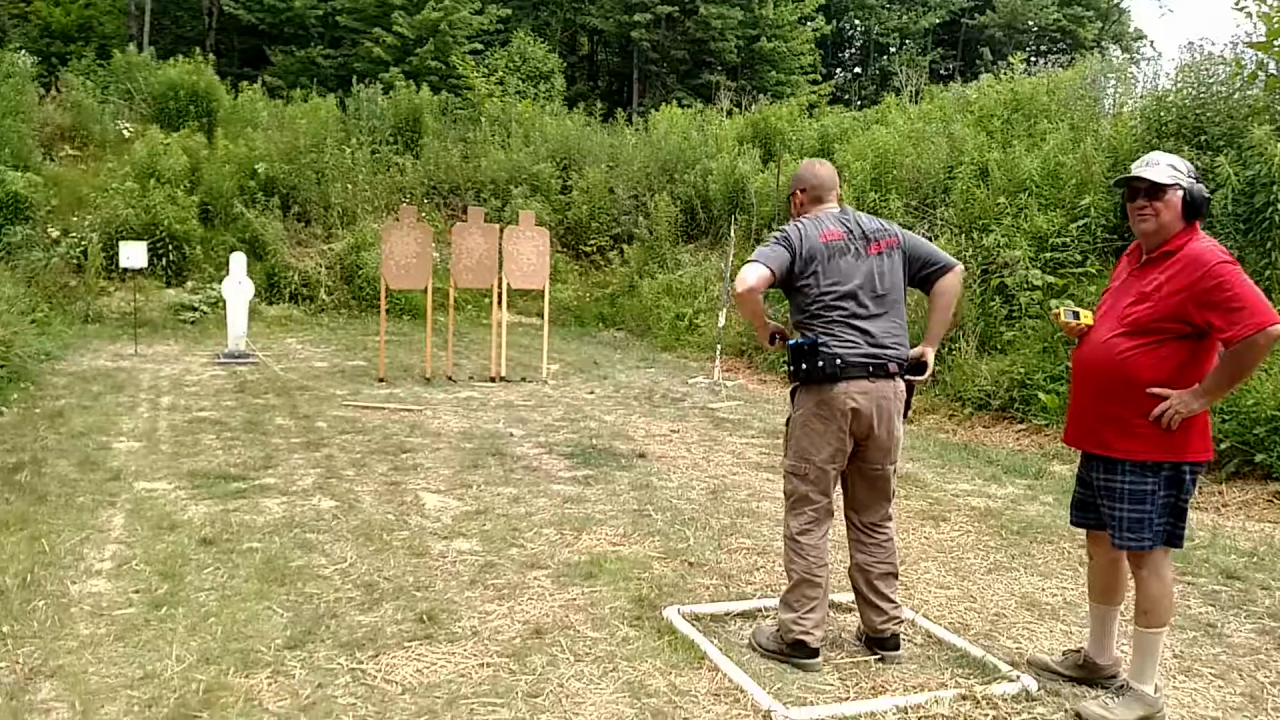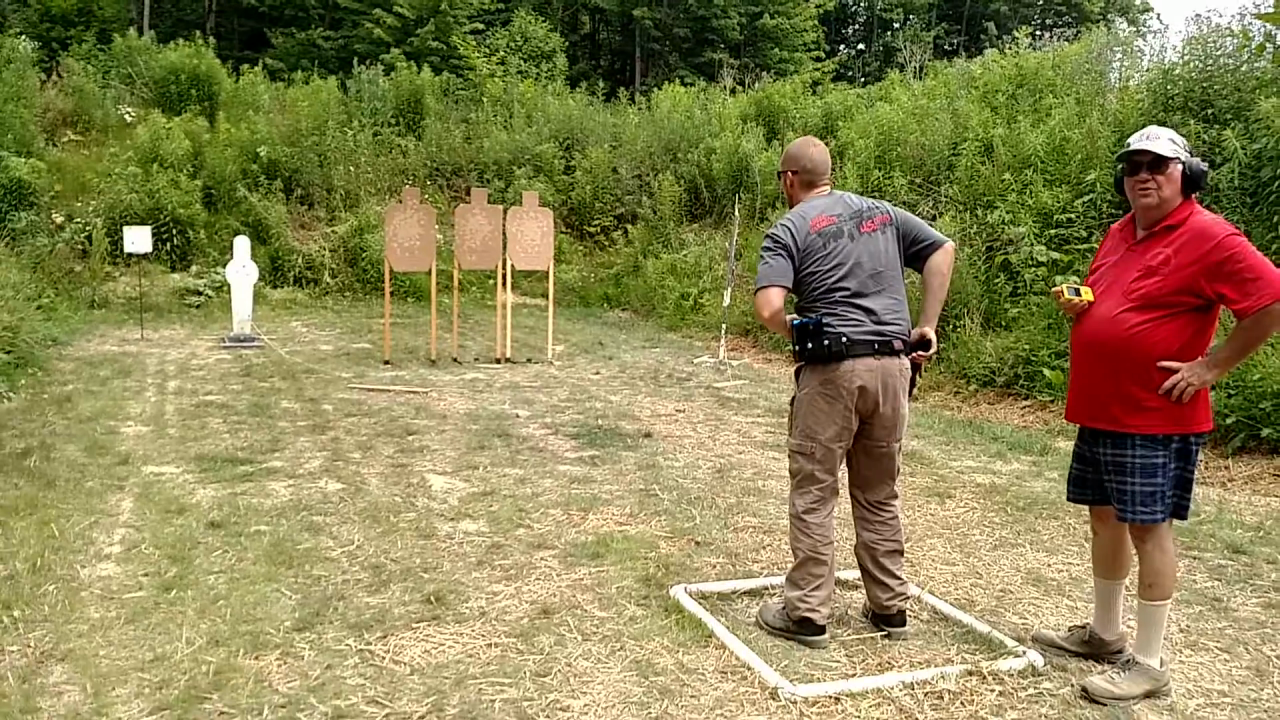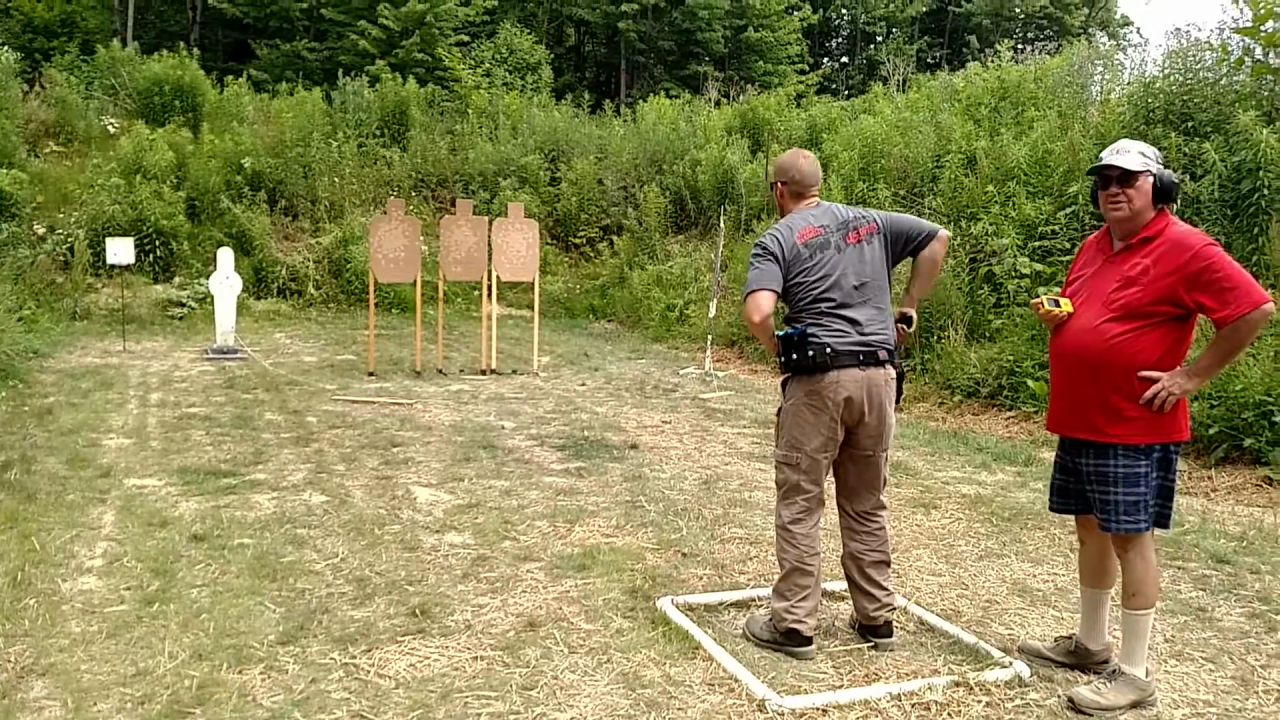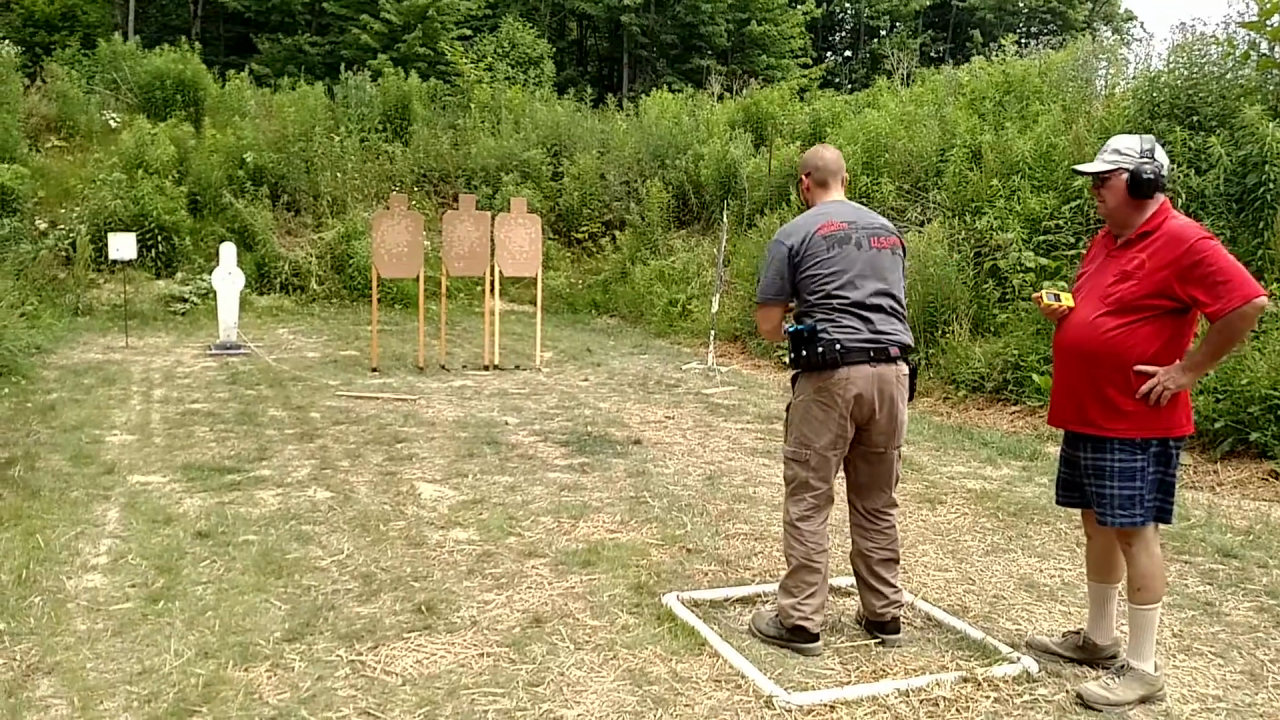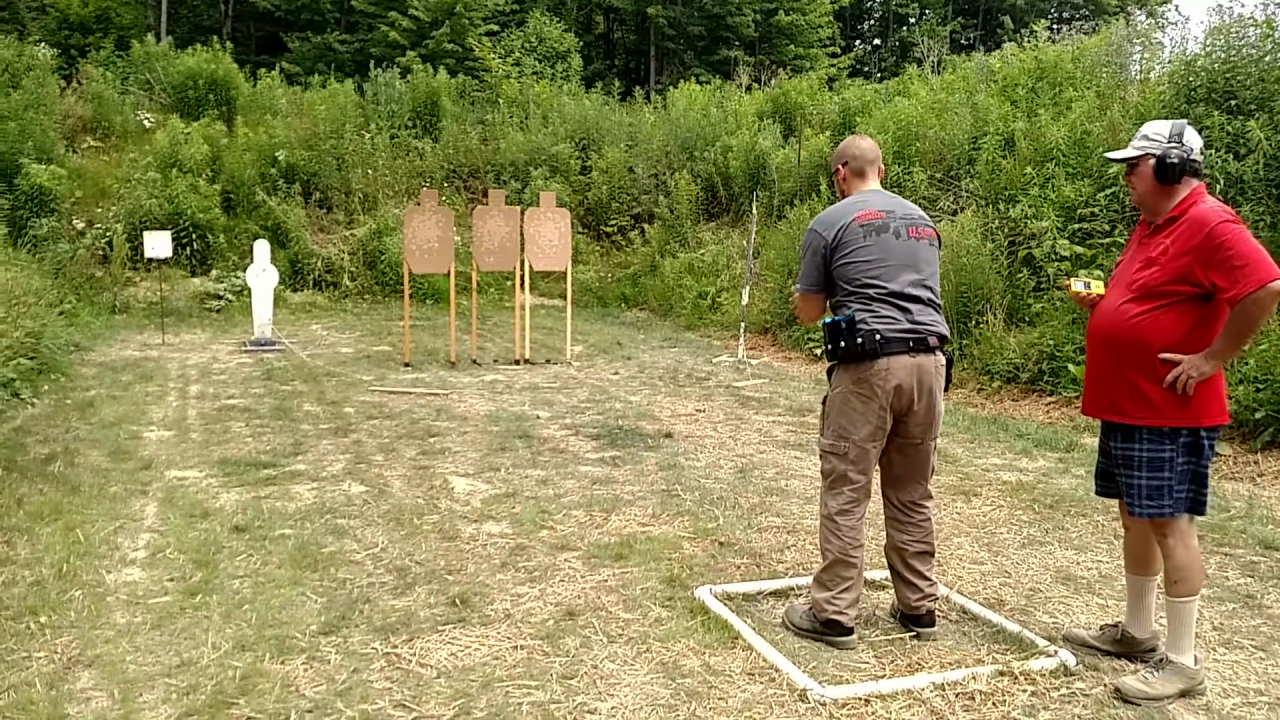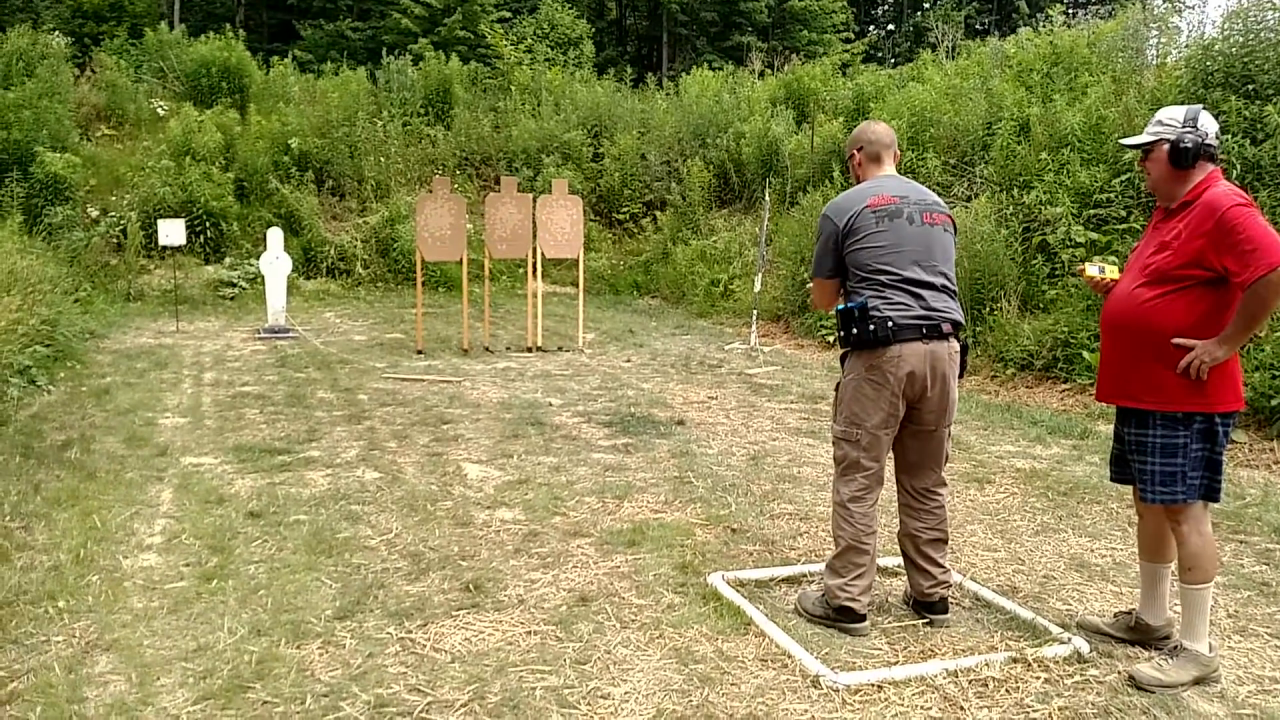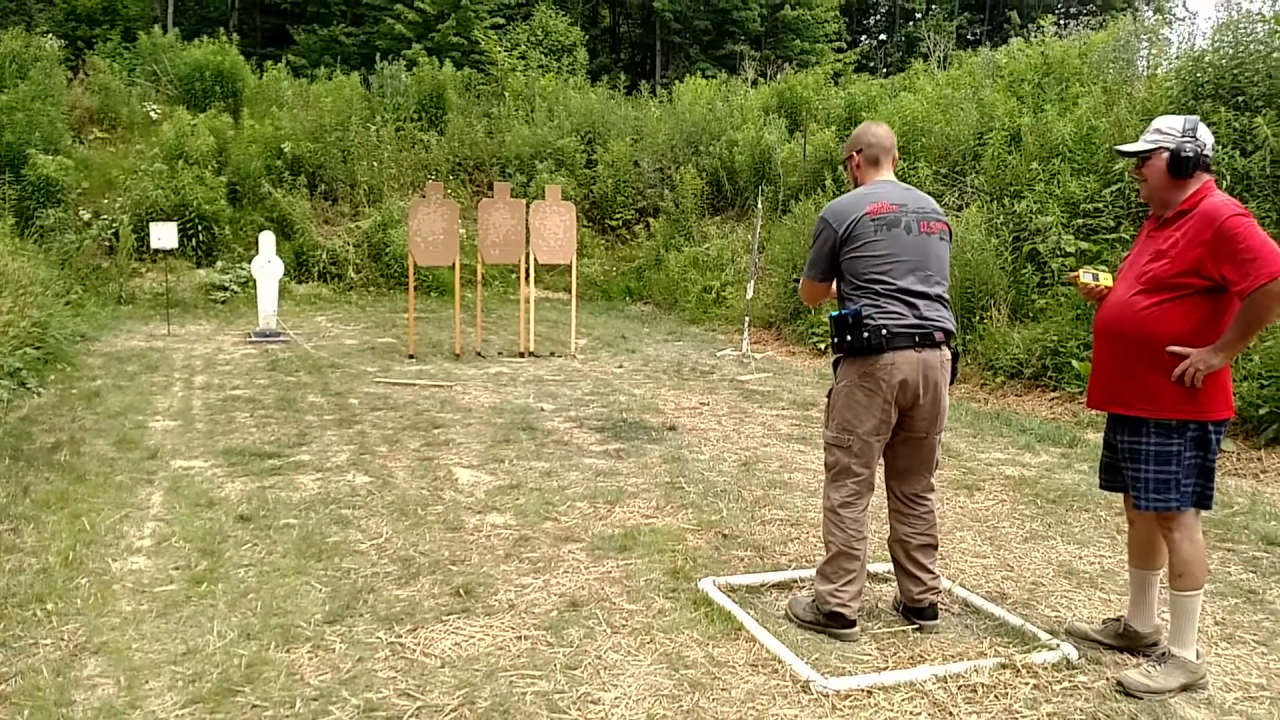
dt=0.4s
person 1, frame 1
left shoulder: (1204, 263)
right shoulder: (1134, 257)
left wrist: (1201, 396)
right wrist: (1083, 331)
left hip: (1153, 445)
right hip: (1103, 436)
left knee: (1146, 554)
right knee: (1101, 542)
right ankle: (1098, 657)
person 1, frame 2
left shoulder: (1210, 237)
right shoulder: (1118, 234)
left wrist: (1211, 367)
right wrist: (1077, 308)
left hip: (1156, 417)
right hip: (1099, 410)
left knee: (1149, 529)
right knee: (1105, 517)
left ankle: (1148, 663)
right ankle: (1104, 633)
person 1, frame 3
left shoulder: (1186, 248)
right shoulder: (1093, 246)
left wrist: (1192, 376)
right wrist: (1055, 319)
left hip: (1135, 427)
right hip: (1079, 421)
left knee: (1130, 539)
right knee: (1090, 528)
left ankle: (1133, 673)
right ankle: (1088, 643)
person 1, frame 4
left shoulder: (1183, 241)
right shoulder: (1106, 240)
left elbow: (1248, 303)
left wrist: (1188, 370)
right wrist: (1062, 314)
left hip: (1136, 422)
right hip: (1087, 415)
left knee: (1135, 532)
right knee: (1097, 523)
left ankle: (1142, 668)
right ankle: (1098, 638)
person 1, frame 5
left shoulder: (1209, 224)
right shoulder: (1150, 225)
left wrist: (1213, 359)
right wrist: (1099, 303)
left hip: (1171, 410)
right hip: (1127, 404)
left knee: (1170, 523)
right knee: (1135, 515)
left ankle: (1181, 661)
right ankle: (1135, 632)
person 1, frame 6
left shoulder: (1222, 208)
right shoulder: (1168, 210)
left wrist: (1225, 345)
right wrist: (1114, 288)
left hip: (1185, 397)
right hip: (1142, 391)
left knee: (1184, 510)
right knee: (1149, 502)
left ankle: (1195, 648)
right ankle: (1150, 618)
person 1, frame 7
left shoulder: (1219, 218)
right shoulder: (1159, 221)
left wrist: (1221, 352)
right wrist: (1106, 295)
left hip: (1177, 405)
right hip: (1132, 398)
left knee: (1175, 517)
right knee: (1140, 510)
left ankle: (1184, 655)
right ankle: (1138, 624)
person 2, frame 1
left shoulder: (796, 235)
right shoulder: (888, 233)
left elbow: (747, 286)
right elbow: (952, 272)
left wrist: (766, 332)
right wrist: (929, 345)
left hip: (828, 390)
right hip: (888, 388)
left knee: (808, 515)
right knee: (874, 515)
left ankle: (800, 635)
right ankle: (884, 629)
person 2, frame 2
left shoulder: (788, 230)
right shoulder: (880, 212)
left elbow: (768, 309)
right elbow: (943, 250)
left wrist: (794, 333)
right wrist: (926, 326)
left hip: (833, 370)
right hip: (892, 365)
left knee: (813, 494)
right knee: (880, 493)
left ankle: (807, 613)
right ankle: (889, 606)
person 2, frame 3
left shoulder: (776, 240)
right shoulder: (869, 220)
left elbow: (758, 313)
right elbow: (938, 237)
left wrist: (780, 350)
right wrist: (908, 302)
left hip: (819, 379)
right hip: (878, 374)
left knee: (799, 505)
right knee: (866, 503)
left ankle: (793, 624)
right ankle: (876, 617)
person 2, frame 4
left shoulder: (794, 234)
right shoulder: (887, 232)
left elbow: (767, 324)
left wrist: (793, 330)
left hip: (831, 375)
right hip: (890, 372)
left knee: (808, 500)
right knee: (877, 501)
left ankle: (799, 620)
right ankle: (884, 612)
person 2, frame 5
left shoulder: (830, 222)
right shoulder: (923, 221)
left elbow: (808, 312)
left wrist: (807, 297)
left hip: (869, 366)
right hip: (929, 362)
left knee: (845, 493)
right knee: (913, 493)
left ankle: (834, 614)
right ankle: (919, 606)
person 2, frame 6
left shoulder: (844, 208)
right shoulder: (938, 206)
left elbow: (824, 298)
left wrist: (826, 298)
left hip: (882, 353)
right hip: (942, 349)
left knee: (857, 480)
right knee: (926, 480)
left ankle: (846, 600)
right ankle: (932, 593)
person 2, frame 7
left shoulder: (841, 212)
right shoulder: (934, 211)
left elbow: (813, 295)
left wrist: (833, 285)
left hip: (875, 360)
right hip: (933, 357)
left knee: (848, 487)
right knee: (916, 487)
left ankle: (836, 606)
right ankle: (921, 599)
